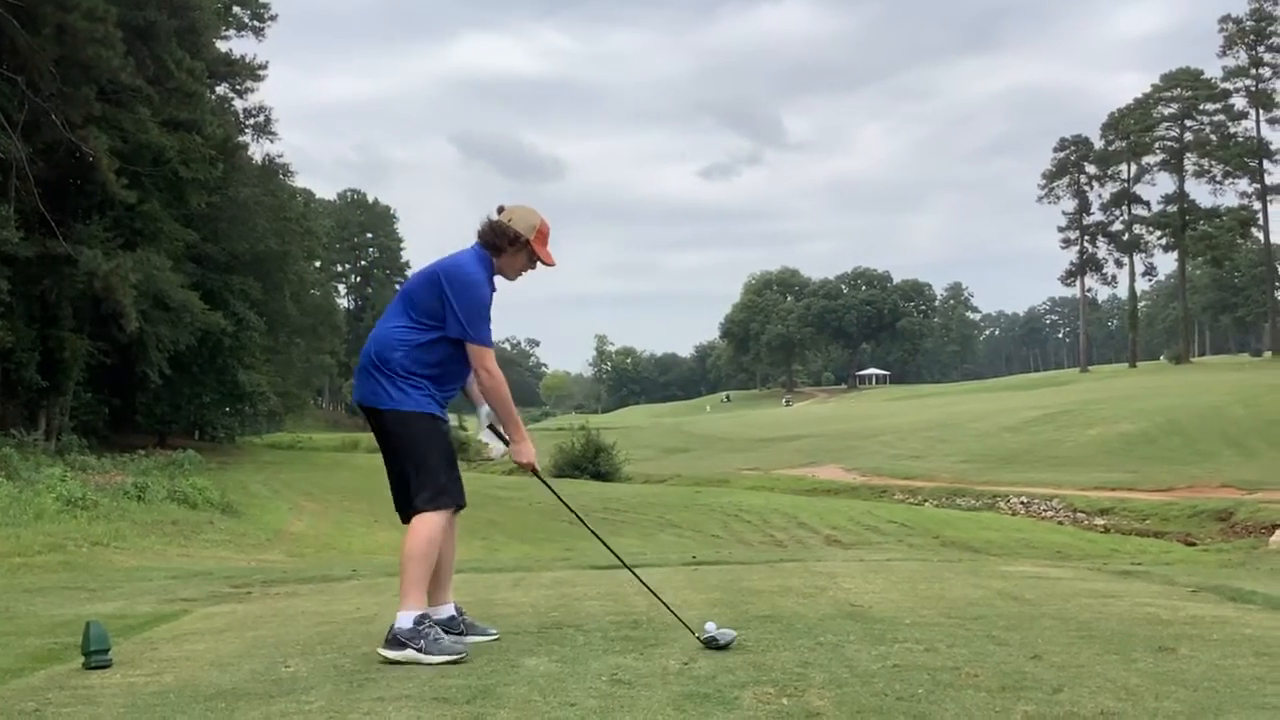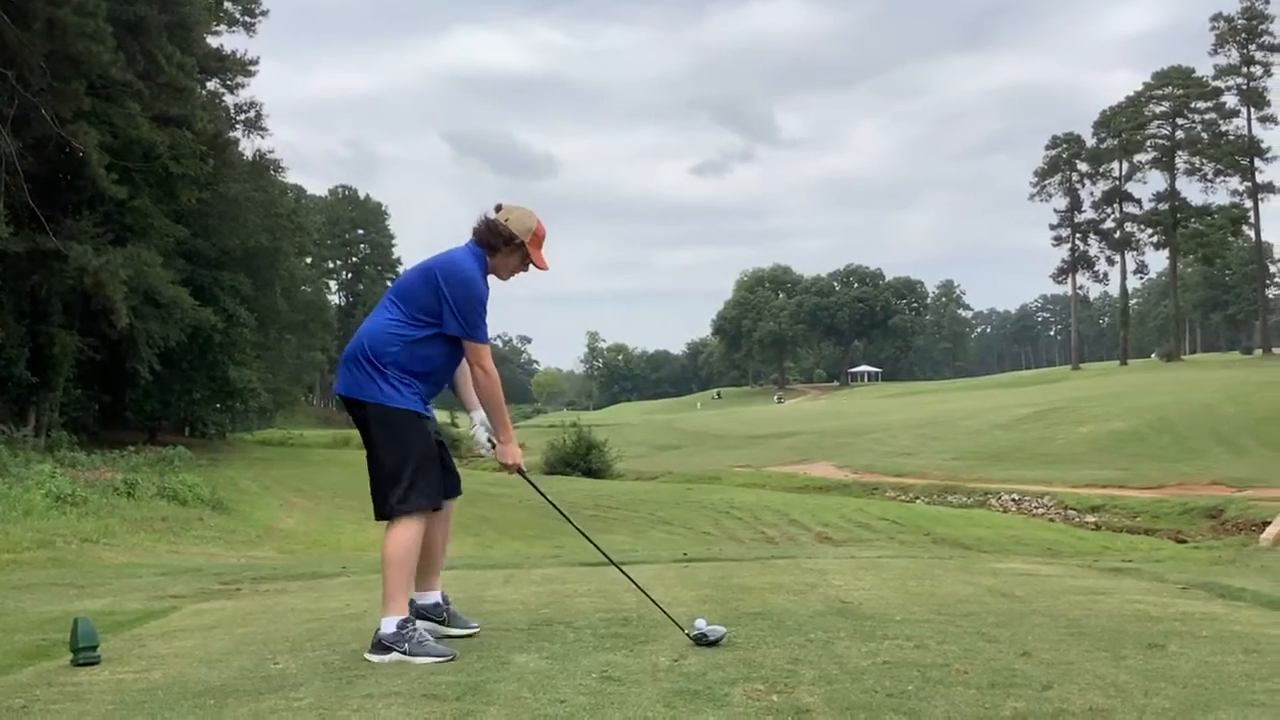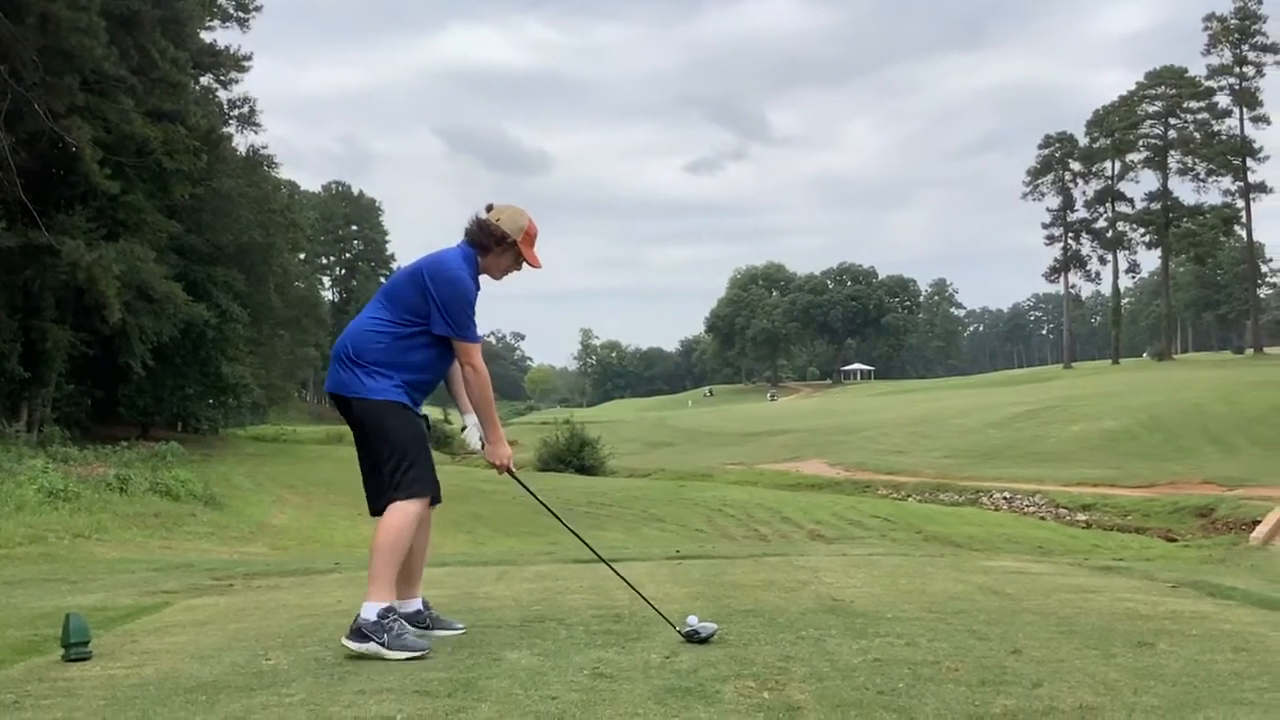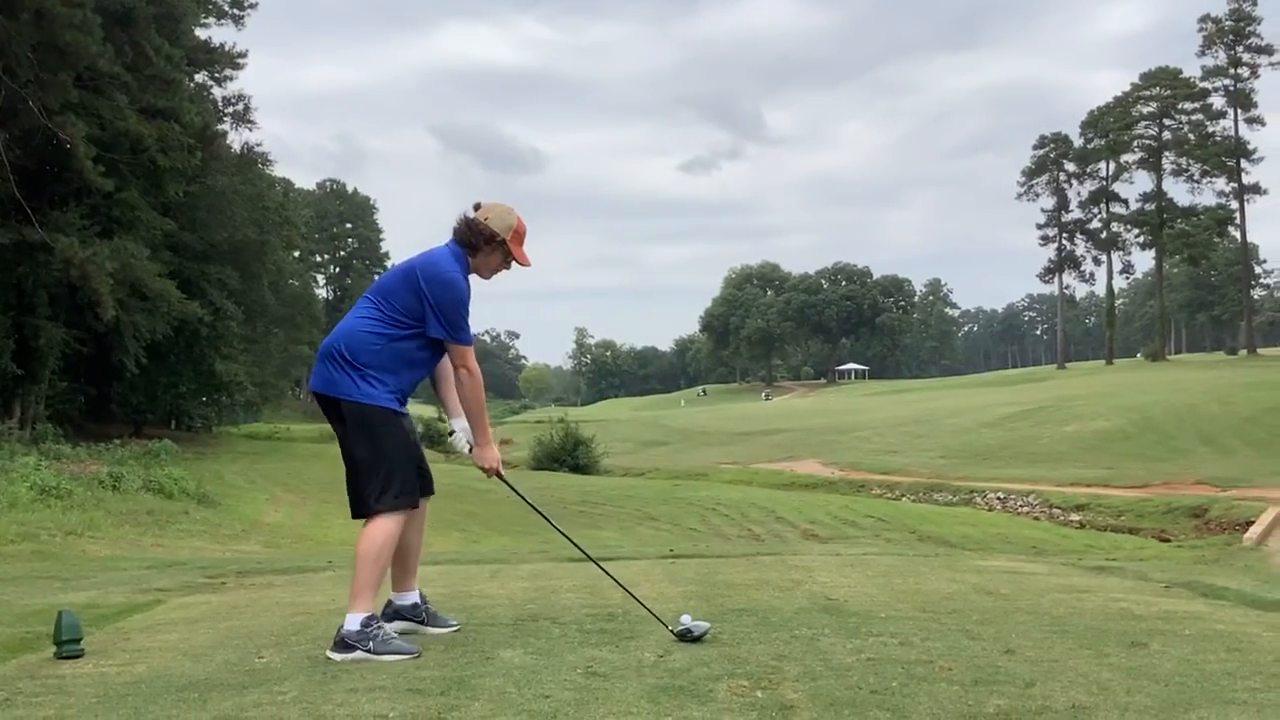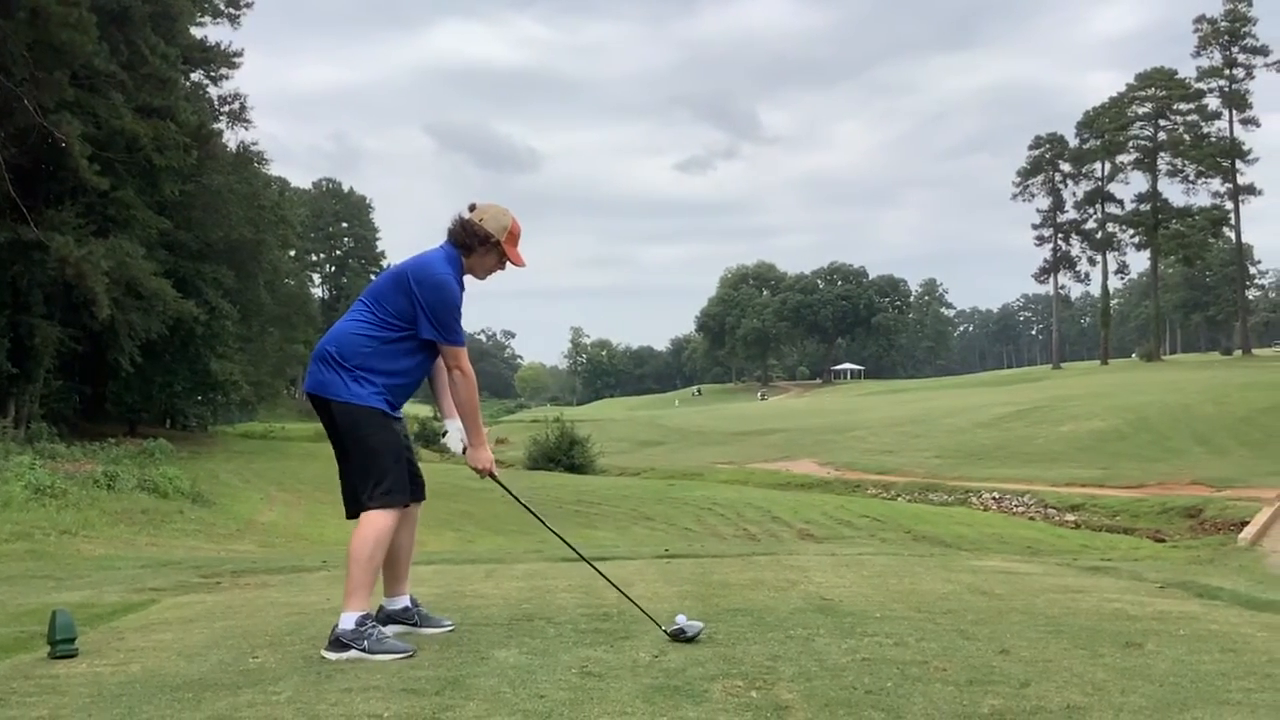
dt=0.3s
person 1, frame 1
left shoulder: (470, 271)
right shoulder: (468, 276)
left elbow: (466, 361)
right elbow: (485, 369)
left wrist: (486, 412)
right wrist: (518, 436)
left hip: (410, 391)
right hip: (398, 391)
left knee: (444, 505)
right knee: (433, 504)
left ankle: (442, 613)
right ankle: (407, 626)
person 1, frame 2
left shoulder: (461, 269)
right shoulder: (463, 274)
left elbow: (458, 357)
right elbow: (482, 366)
left wrist: (476, 416)
right wrist: (507, 439)
left hip: (393, 386)
right hip: (382, 384)
left knee: (440, 491)
right knee: (411, 504)
left ankle: (427, 601)
right ankle: (393, 630)
person 1, frame 3
left shoulder: (455, 270)
right shoulder: (452, 274)
left elbow: (453, 360)
right elbow: (473, 366)
left wrist: (471, 421)
right wrist: (495, 438)
left hip: (384, 384)
right hip: (369, 380)
left knee: (420, 496)
right knee: (410, 493)
left ankle: (408, 607)
right ankle: (374, 617)
person 1, frame 4
left shoulder: (443, 268)
right shoulder: (446, 275)
left elbow: (442, 357)
right elbow: (466, 368)
left wrist: (458, 422)
right wrist: (484, 442)
left hip: (364, 383)
right hip: (357, 383)
left knee: (415, 492)
right knee: (391, 501)
left ankle: (405, 602)
right ankle: (356, 628)
person 1, frame 5
left shoulder: (438, 270)
right shoulder: (438, 278)
left elbow: (438, 360)
right elbow: (459, 369)
left wrist: (453, 424)
right wrist: (477, 442)
left hip: (363, 387)
right hip: (349, 384)
left knee: (407, 496)
right knee: (384, 500)
left ankle: (397, 606)
right ankle: (351, 627)
